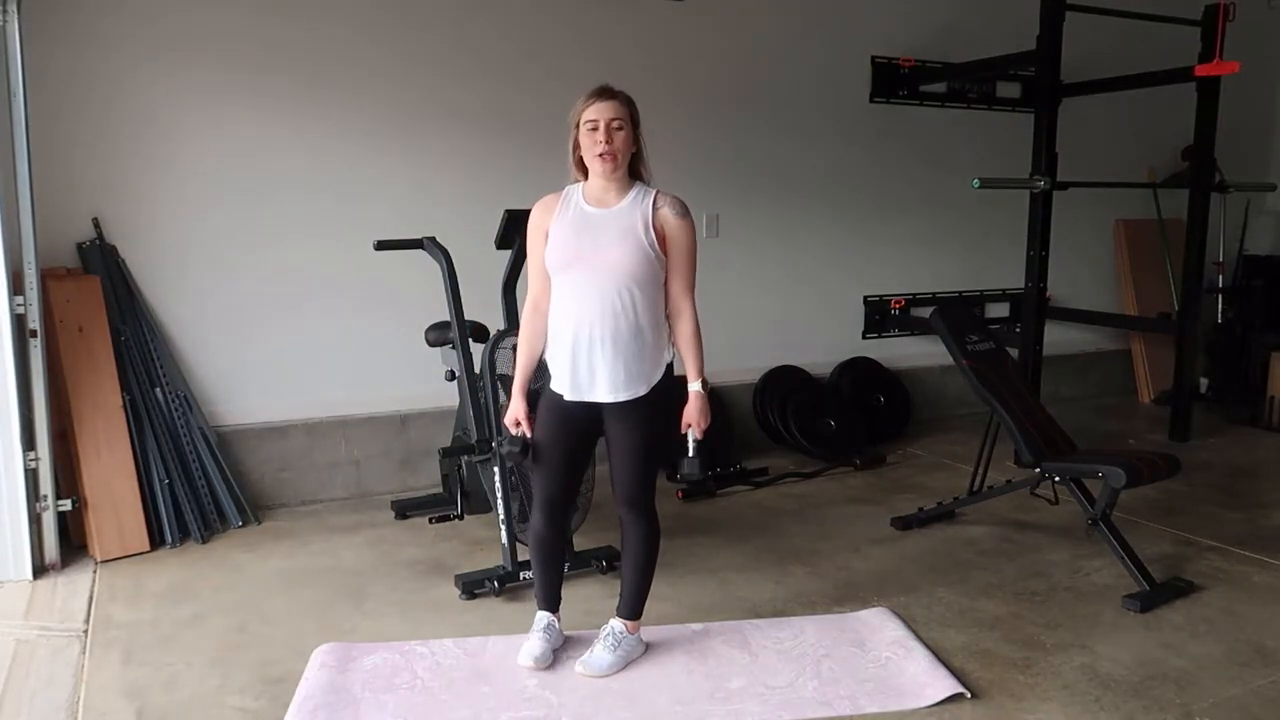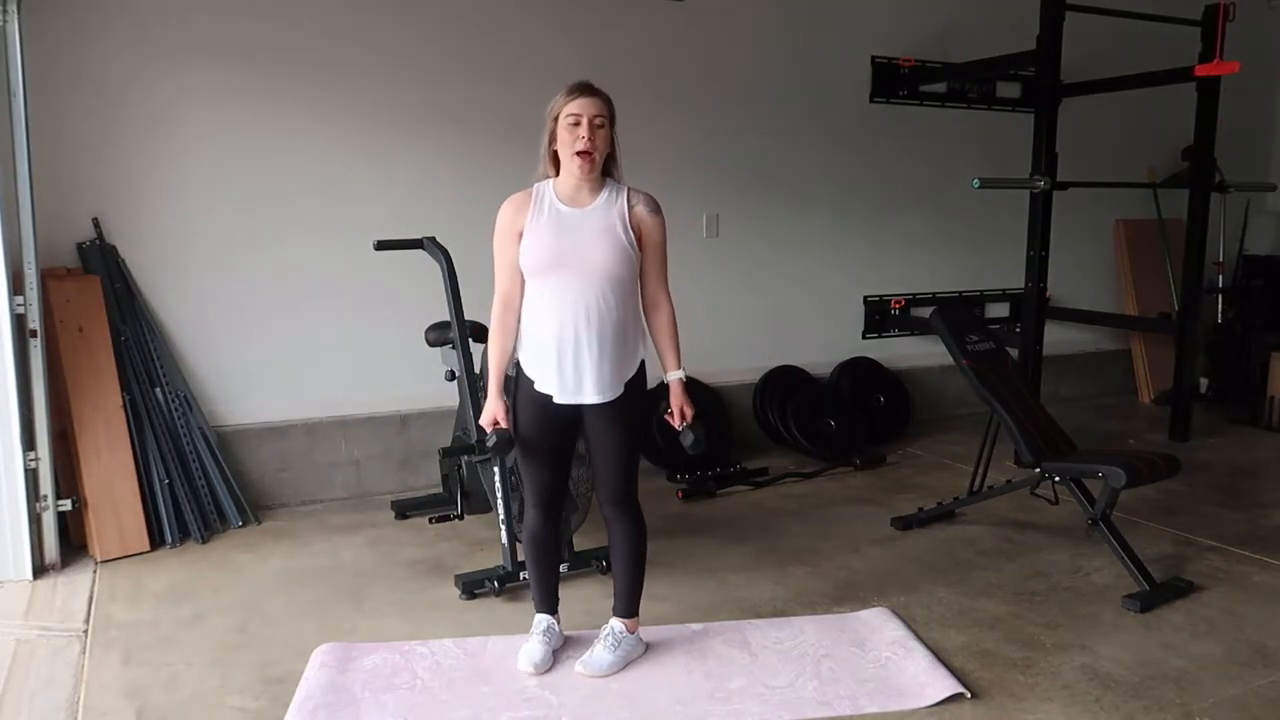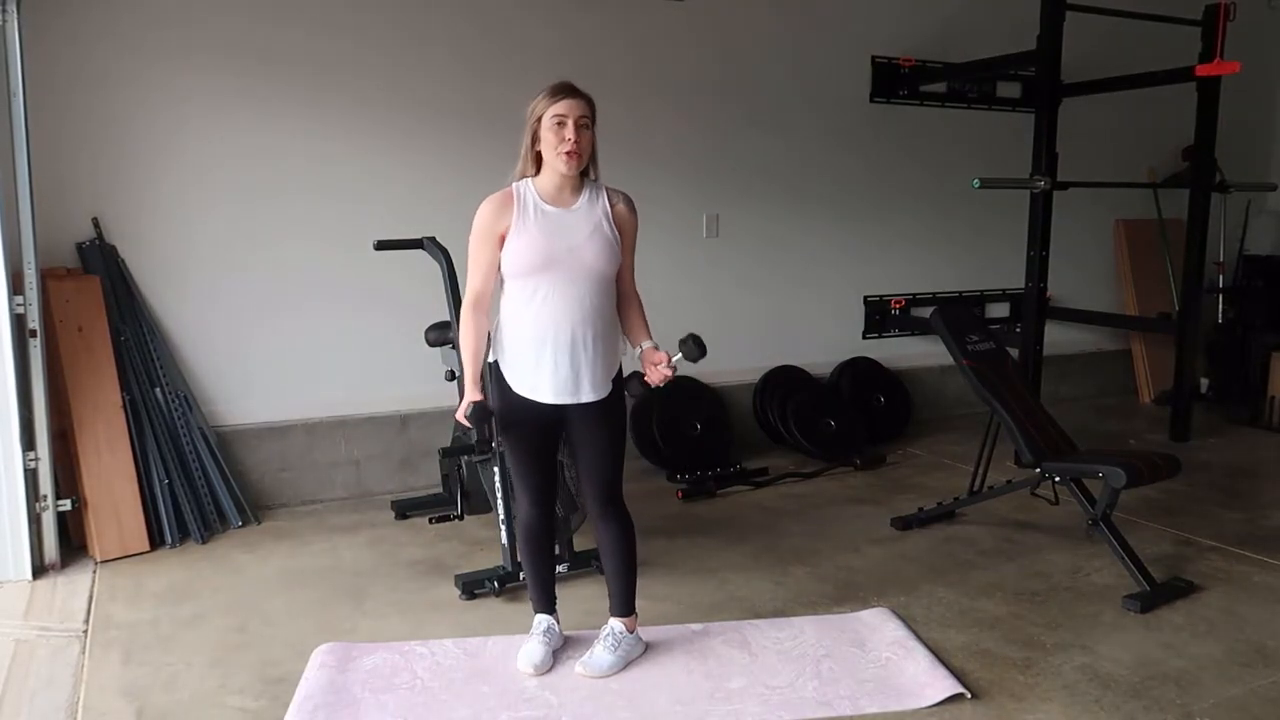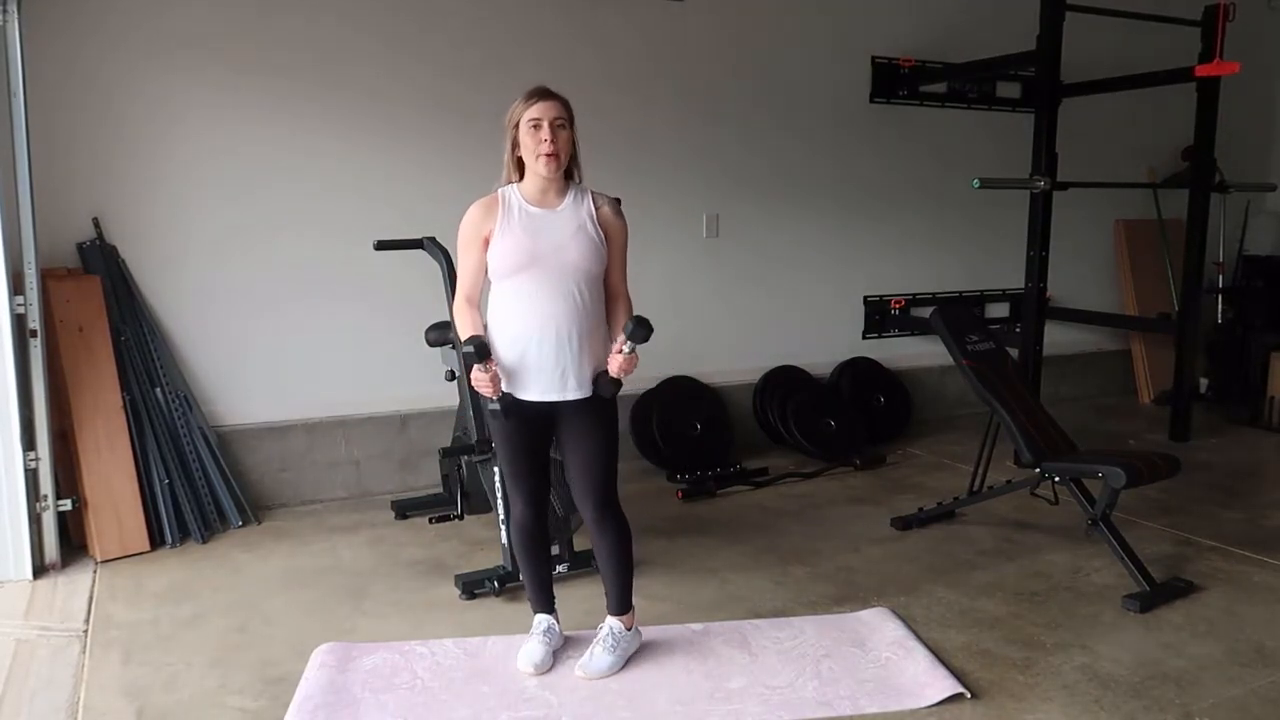
dt=0.4s
person 1, frame 1
left shoulder: (664, 213)
right shoulder: (550, 212)
left elbow: (682, 307)
right elbow: (537, 306)
left wrist: (696, 388)
right wrist: (519, 391)
left hip: (638, 389)
right hip: (566, 386)
left knee: (634, 505)
right knee: (547, 505)
left ankle: (626, 628)
right ankle: (547, 619)
person 1, frame 2
left shoulder: (638, 210)
right shoulder: (520, 209)
left elbow: (656, 300)
right elbow: (506, 303)
left wrist: (675, 378)
right wrist: (495, 390)
left hip: (615, 386)
right hip: (541, 385)
left knee: (619, 503)
right knee: (540, 506)
left ankle: (625, 628)
right ankle: (546, 621)
person 1, frame 3
left shoulder: (616, 208)
right shoulder: (501, 209)
right elbow: (477, 301)
left wrist: (646, 349)
right wrist: (472, 382)
left hip: (597, 385)
right hip: (522, 386)
left knee: (605, 502)
right knee: (533, 505)
left ankle: (624, 627)
right ankle: (545, 621)
person 1, frame 4
left shoulder: (602, 212)
right shoulder: (487, 214)
left elbow: (615, 294)
right elbow: (466, 300)
left wrist: (621, 344)
right wrist: (479, 357)
left hip: (585, 386)
right hip: (513, 387)
left knee: (598, 503)
right knee: (526, 506)
left ankle: (621, 624)
right ankle: (545, 620)
